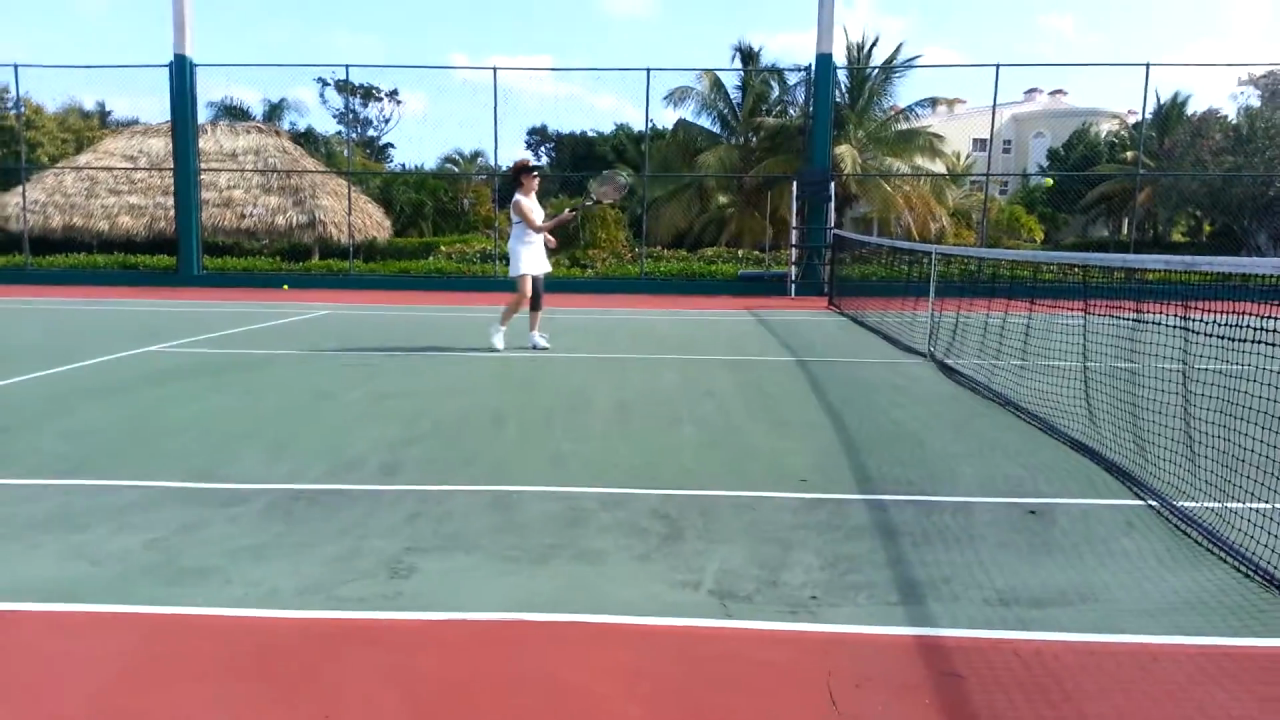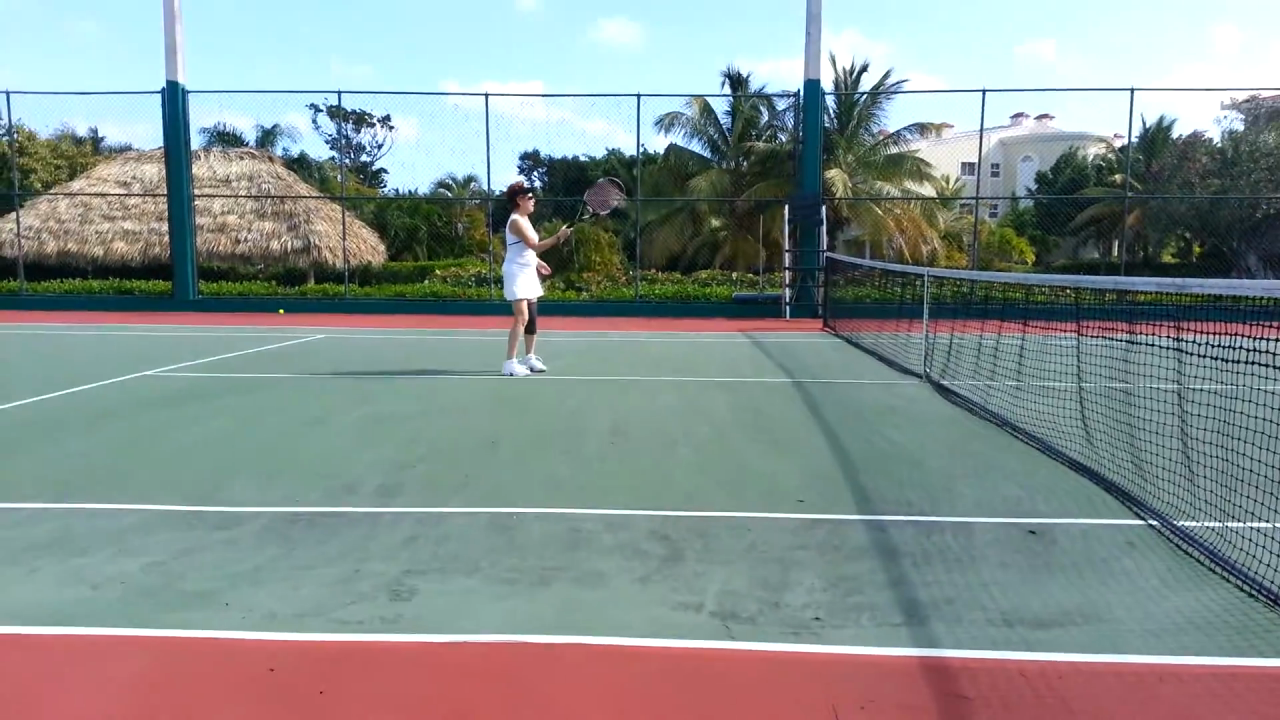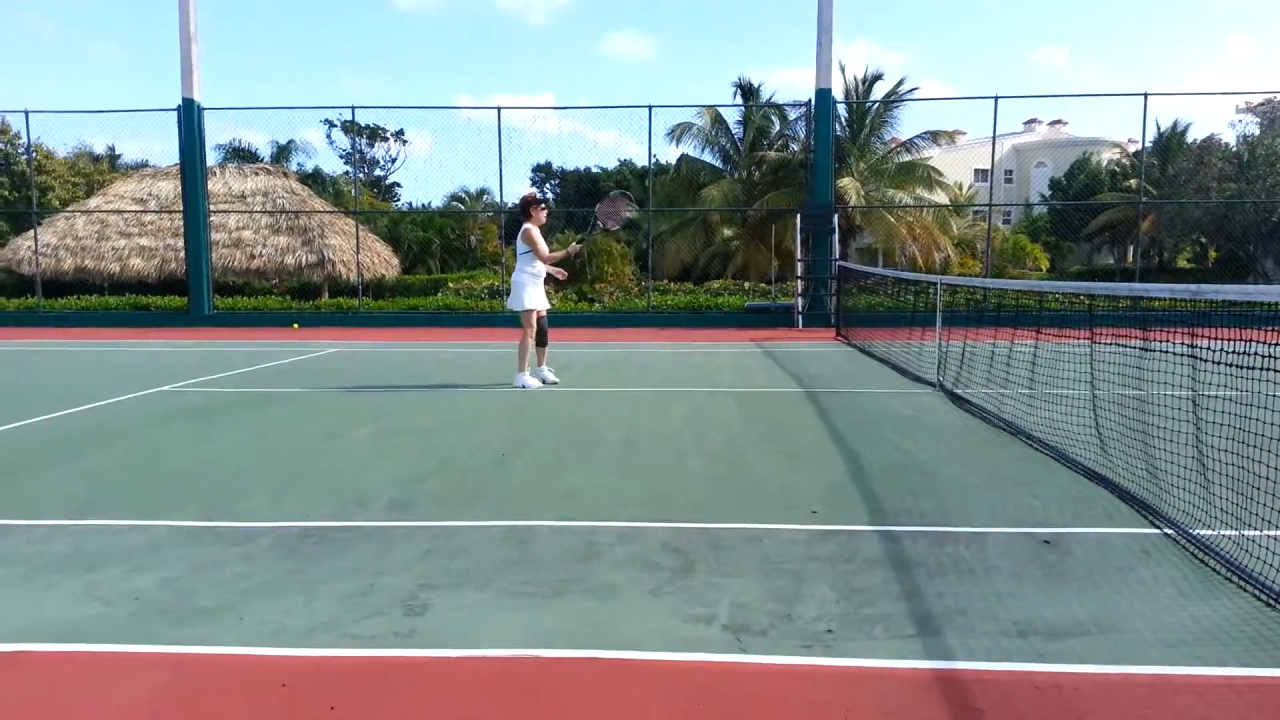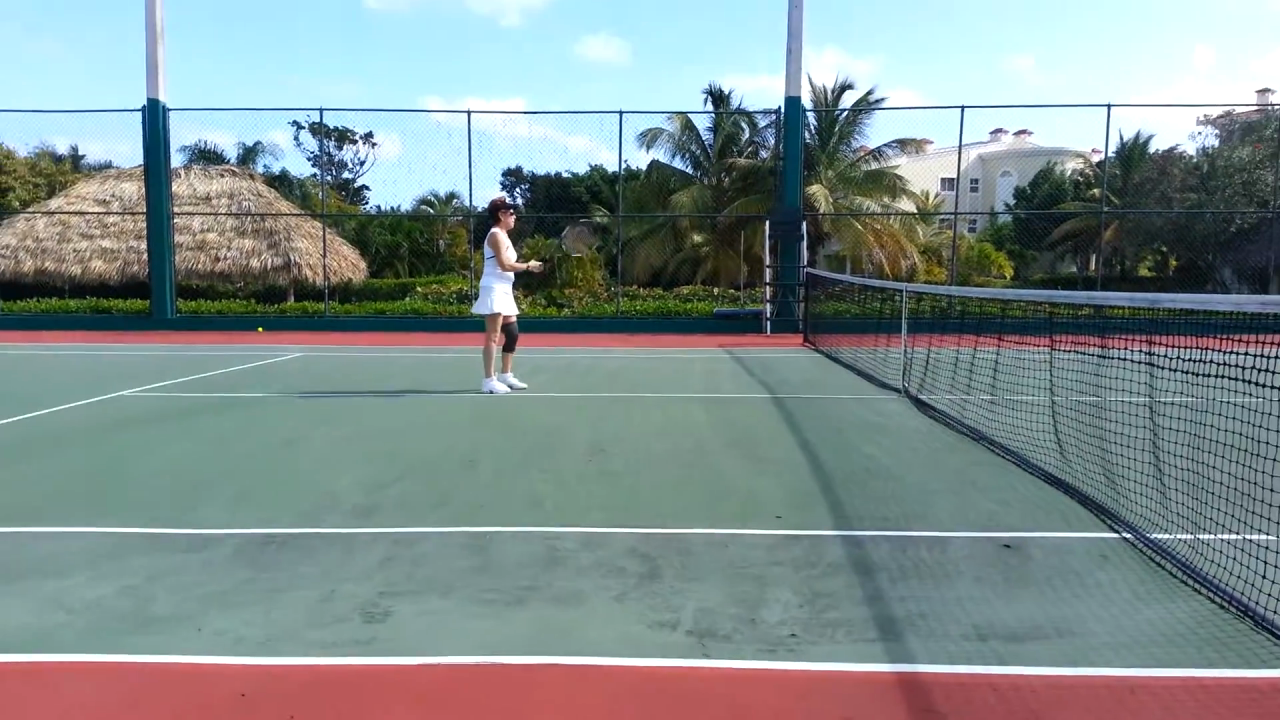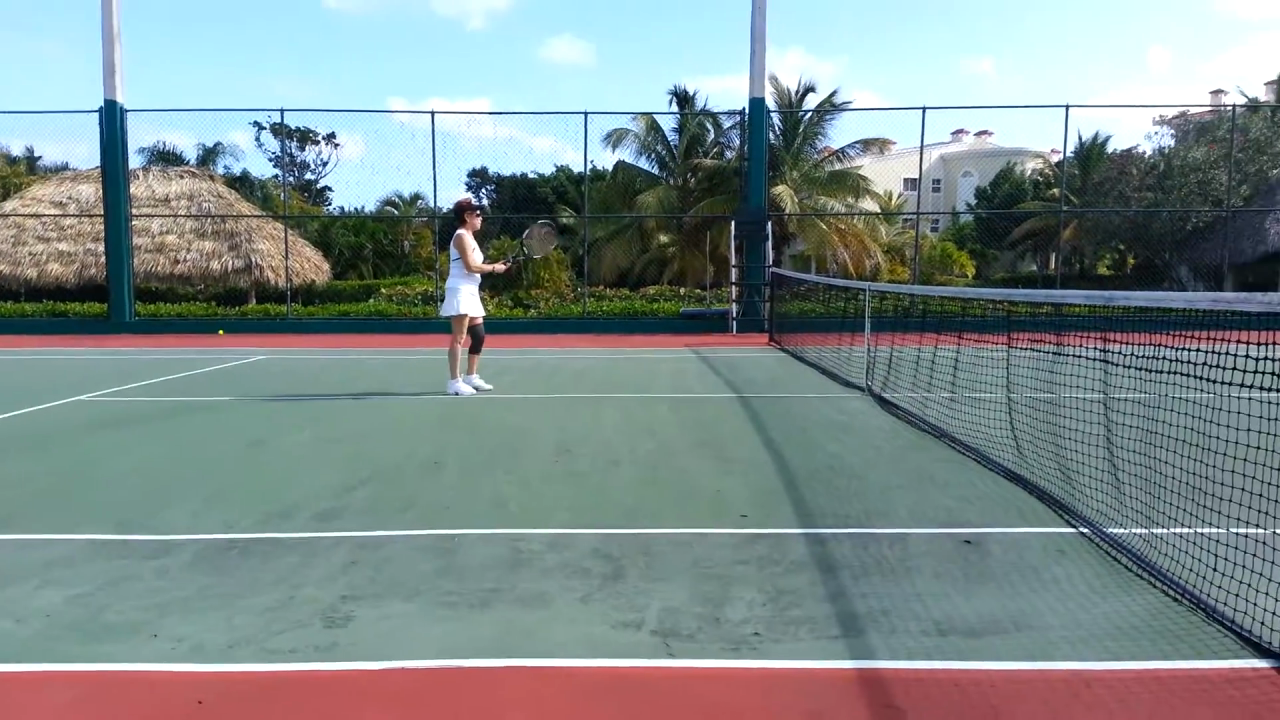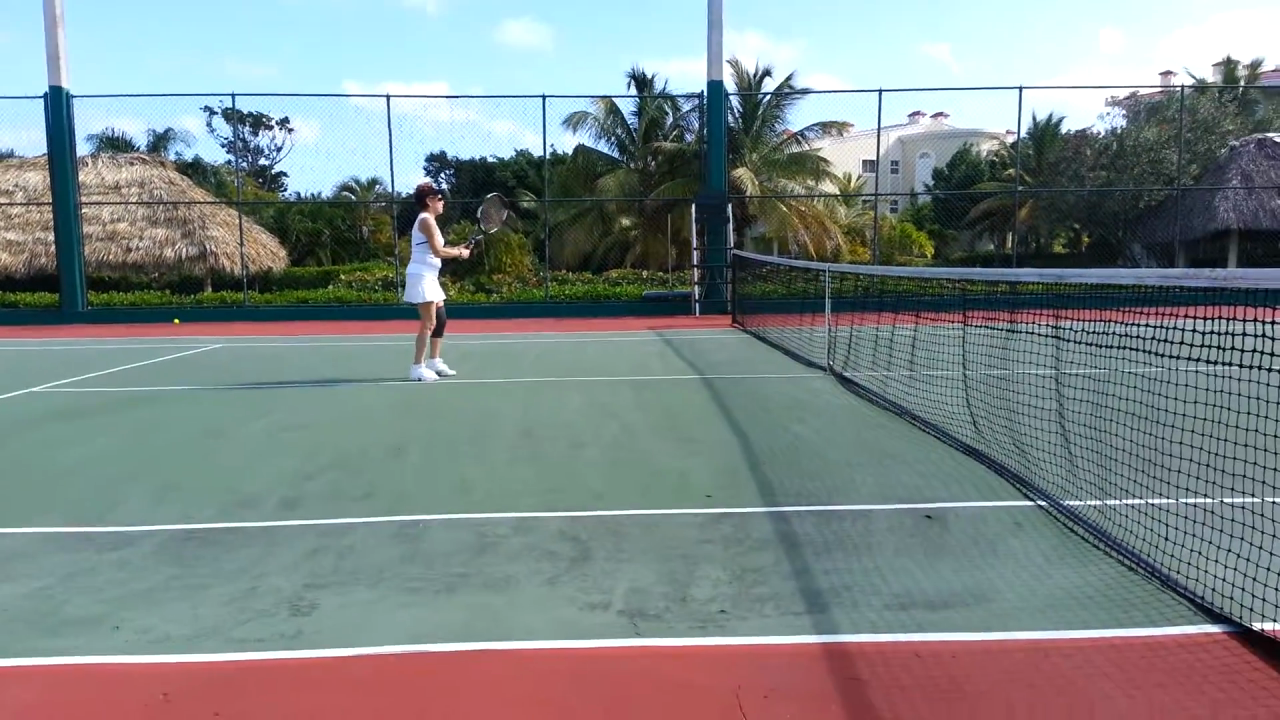
dt=0.2s
person 1, frame 1
left shoulder: (531, 193)
right shoulder: (519, 202)
right elbow: (536, 227)
left wrist: (546, 235)
right wrist: (559, 219)
left hip: (536, 250)
right hip: (522, 251)
left knee: (538, 295)
right knee: (524, 294)
left ankle: (534, 335)
right ankle: (500, 328)
person 1, frame 2
left shoulder: (524, 218)
right shoulder: (516, 222)
right elbow: (535, 246)
left wrist: (537, 262)
right wrist: (558, 236)
left hip: (528, 273)
right hip: (516, 274)
left knee: (532, 318)
right knee: (521, 318)
left ankle: (529, 357)
right ankle: (510, 362)
person 1, frame 3
left shoulder: (534, 230)
right shoulder: (529, 231)
right elbow: (544, 257)
left wrist: (552, 269)
right wrist: (568, 251)
left hip: (535, 285)
right hip: (525, 285)
left knee: (542, 329)
right knee: (529, 331)
left ankle: (541, 369)
right ankle: (522, 375)
person 1, frame 4
left shoulder: (503, 235)
right shoulder: (496, 235)
right elbow: (504, 265)
left wrist: (526, 266)
right wrist: (528, 265)
left hip: (504, 290)
right hip: (494, 289)
left knee: (512, 333)
right knee: (493, 336)
left ankle: (506, 375)
right ankle: (489, 380)
person 1, frame 5
left shoulder: (469, 237)
right shoulder: (461, 236)
right elbow: (471, 267)
left wrist: (495, 266)
right wrist: (494, 268)
left hip: (470, 292)
right hip: (460, 291)
left knee: (478, 335)
right knee: (459, 338)
left ankle: (471, 377)
right ankle: (454, 382)
person 1, frame 6
left shoulder: (428, 220)
right shoulder: (426, 220)
left elbow: (434, 251)
right elbow: (437, 252)
left wrist: (457, 249)
right wrist: (459, 253)
left hip: (429, 277)
right hip: (421, 277)
left knee: (440, 319)
right knee: (429, 323)
left ankle: (434, 362)
right ankle: (418, 368)
